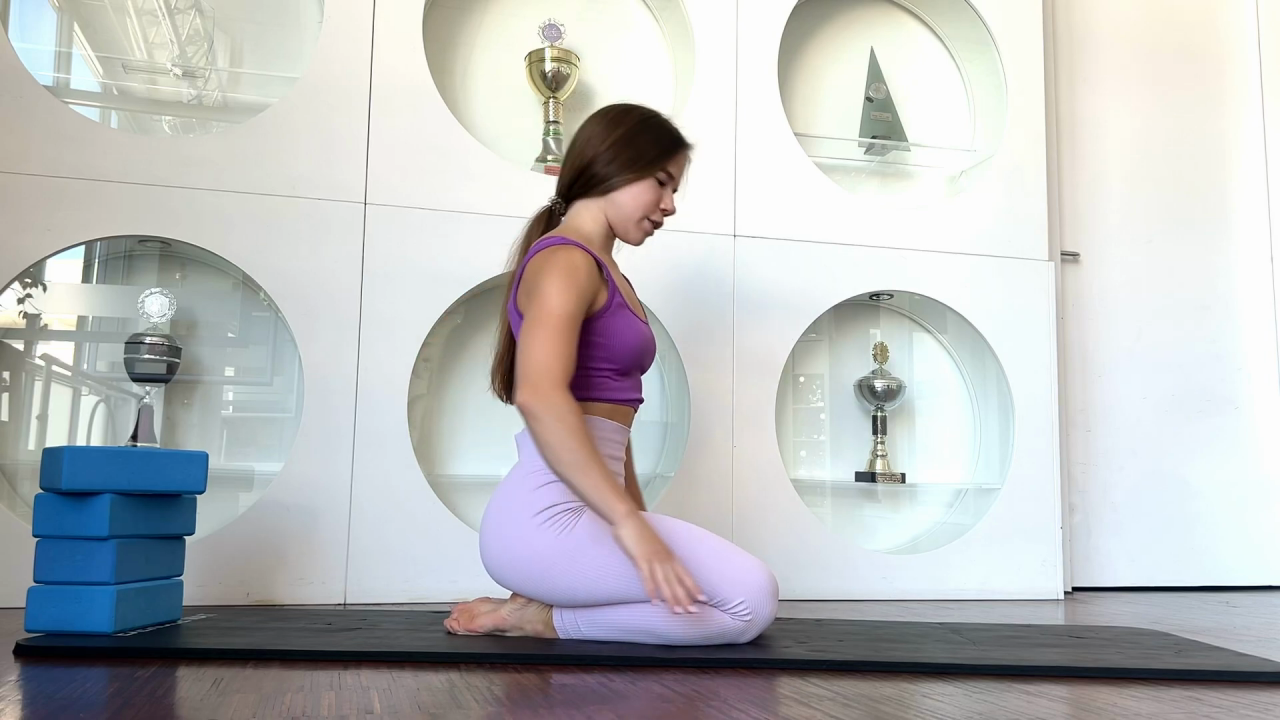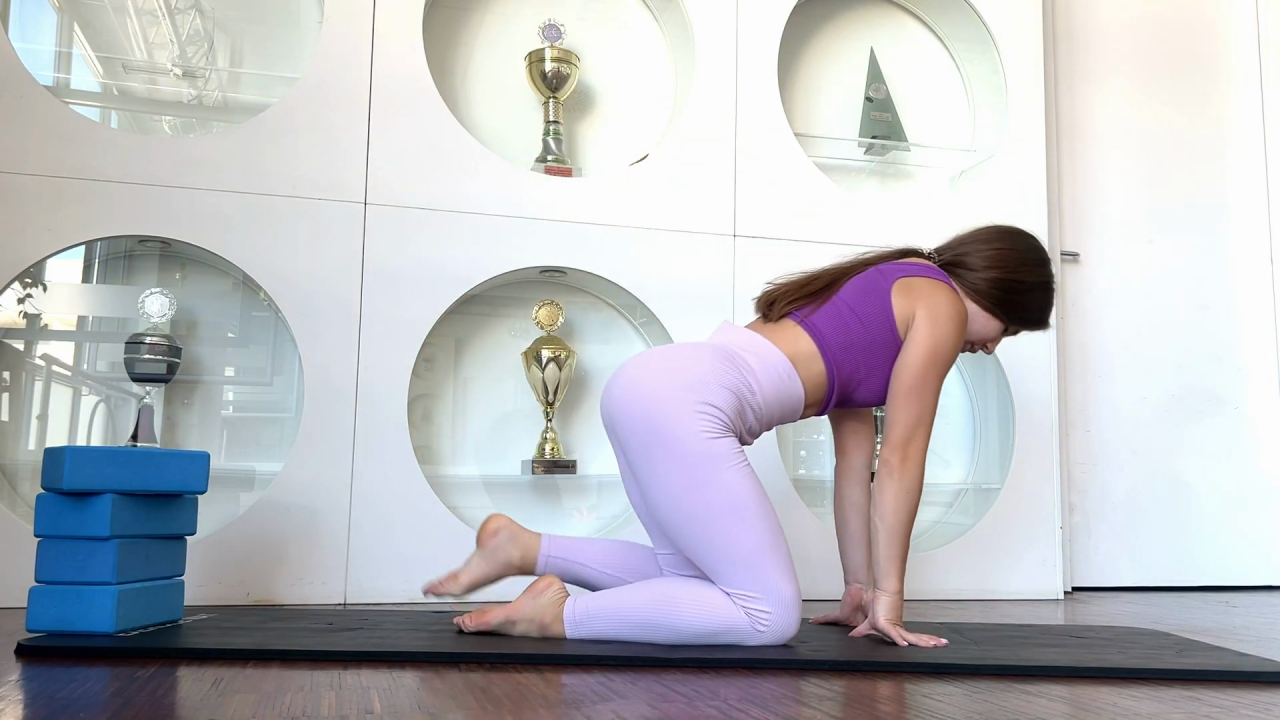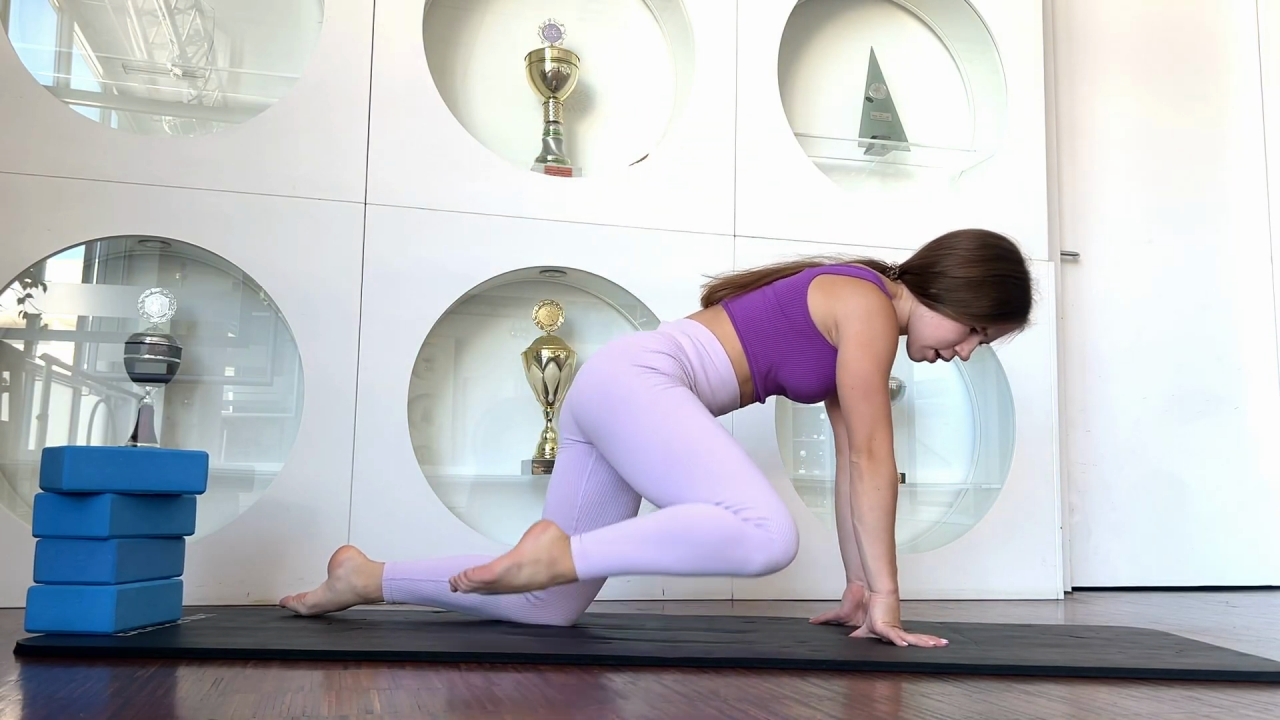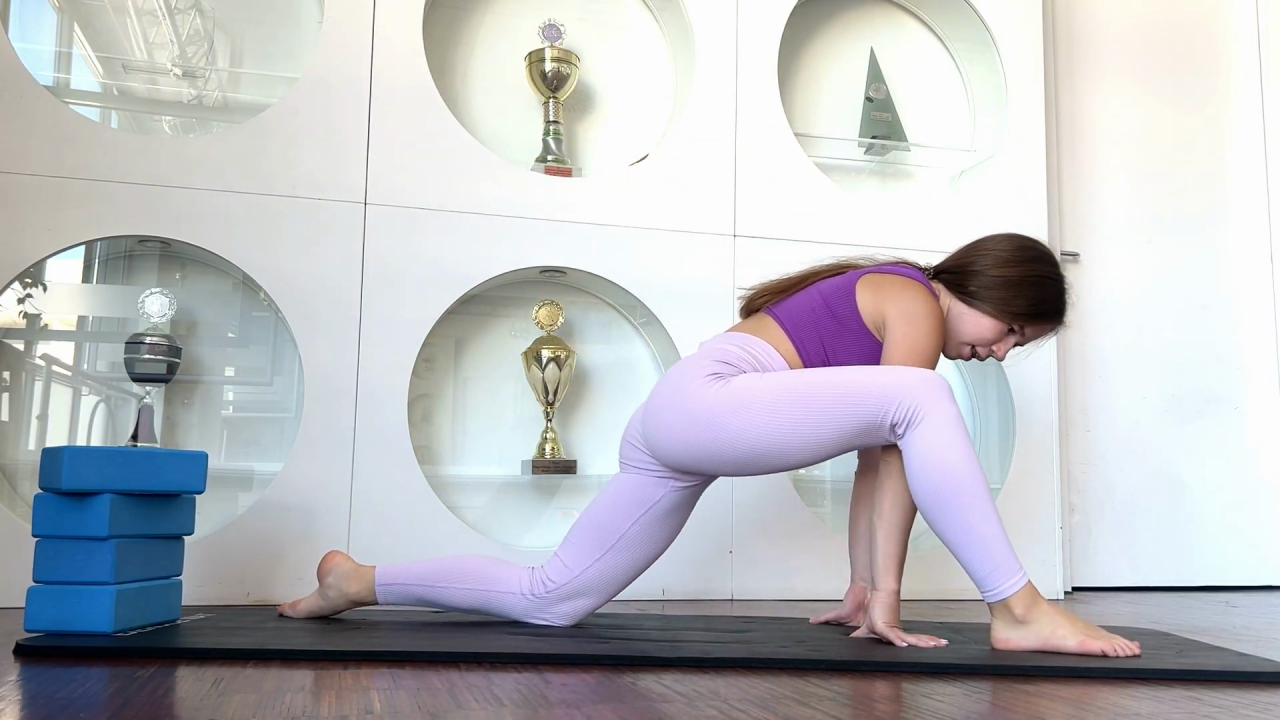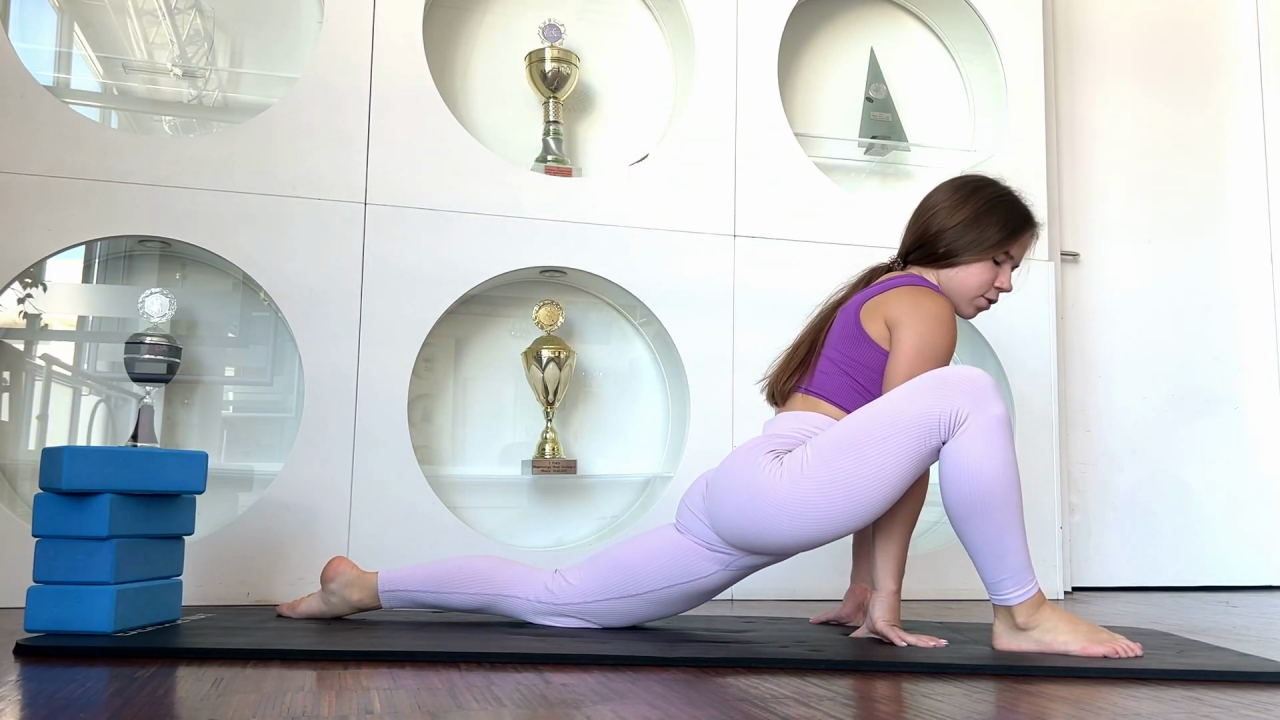
dt=1s
person 1, frame 1
left shoulder: (605, 274)
right shoulder: (566, 262)
right elbow: (539, 395)
left wrist: (638, 523)
right wrist: (629, 525)
left hip: (568, 515)
right hip: (546, 520)
right knee: (747, 601)
left ankle: (549, 600)
right ankle: (549, 619)
person 1, frame 2
left shoulder: (879, 296)
right shoulder: (938, 307)
left elbow: (854, 462)
right elbow: (902, 460)
left wrist: (860, 590)
right wrist: (884, 596)
left hip: (644, 381)
right hip: (681, 403)
left knee: (690, 580)
right knee: (770, 615)
left ankle: (522, 548)
right ankle: (552, 613)
person 1, frame 3
left shoulder: (856, 313)
right shoulder: (869, 306)
left elbow: (851, 461)
right elbow: (870, 459)
left wrist: (860, 591)
right wrist: (885, 594)
left hip: (616, 400)
right hip: (632, 375)
left knee: (548, 604)
right knee: (767, 539)
left ankle: (365, 579)
right ankle: (557, 550)
person 1, frame 4
left shoulder: (888, 302)
right shoulder: (915, 302)
left elbow: (879, 457)
right elbow: (895, 459)
left wrist: (867, 592)
right wrist: (885, 596)
left hip: (674, 423)
right hip: (700, 404)
left knee: (551, 601)
right knee: (922, 398)
left ankle: (357, 580)
right ankle: (1018, 610)
person 1, frame 5
left shoulder: (880, 296)
right shoulder: (923, 305)
left elbow: (881, 450)
right elbow: (905, 449)
left wrist: (867, 591)
right wrist: (885, 597)
left hip: (739, 501)
right hip: (767, 490)
left knee: (554, 601)
right knee: (971, 396)
left ankle: (360, 585)
right ankle: (1023, 616)
